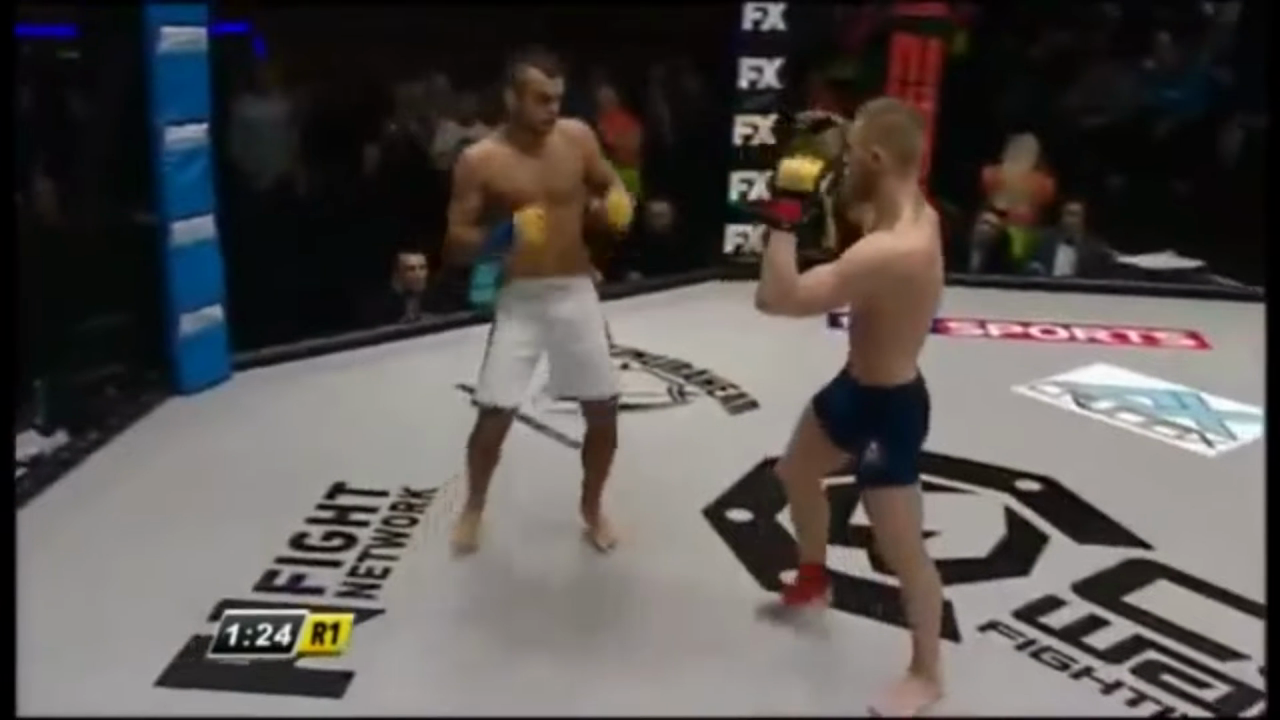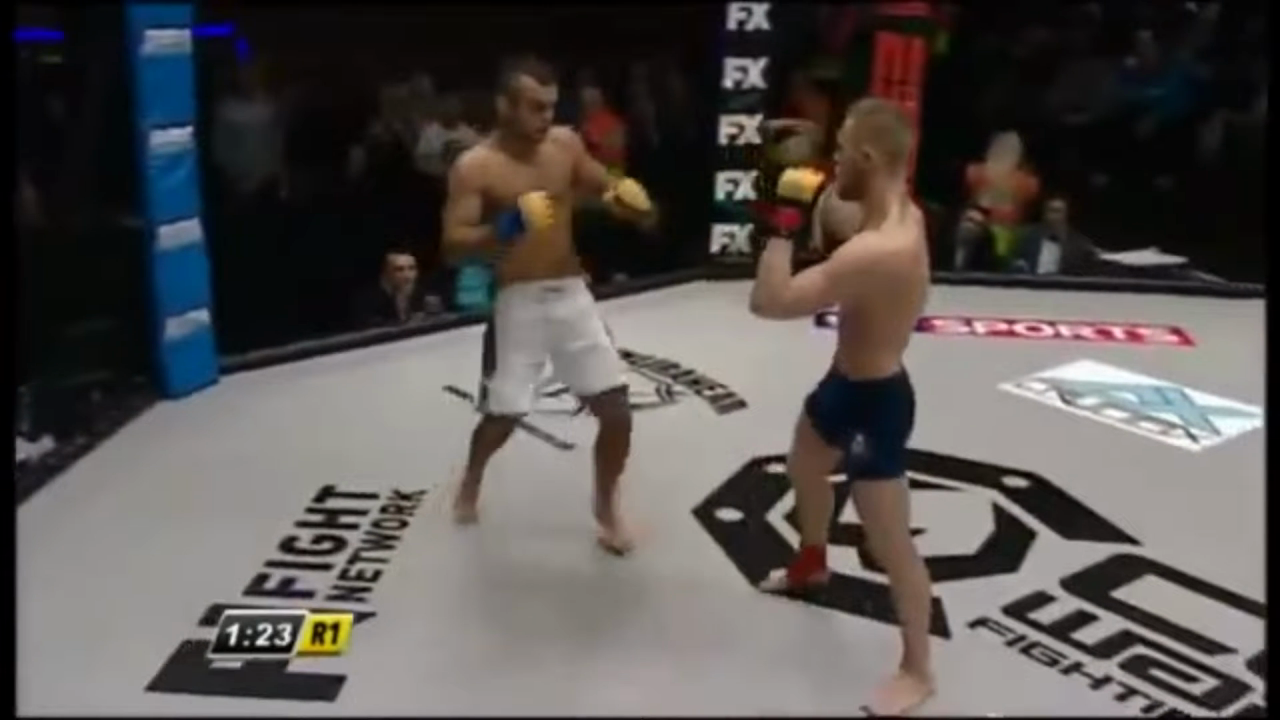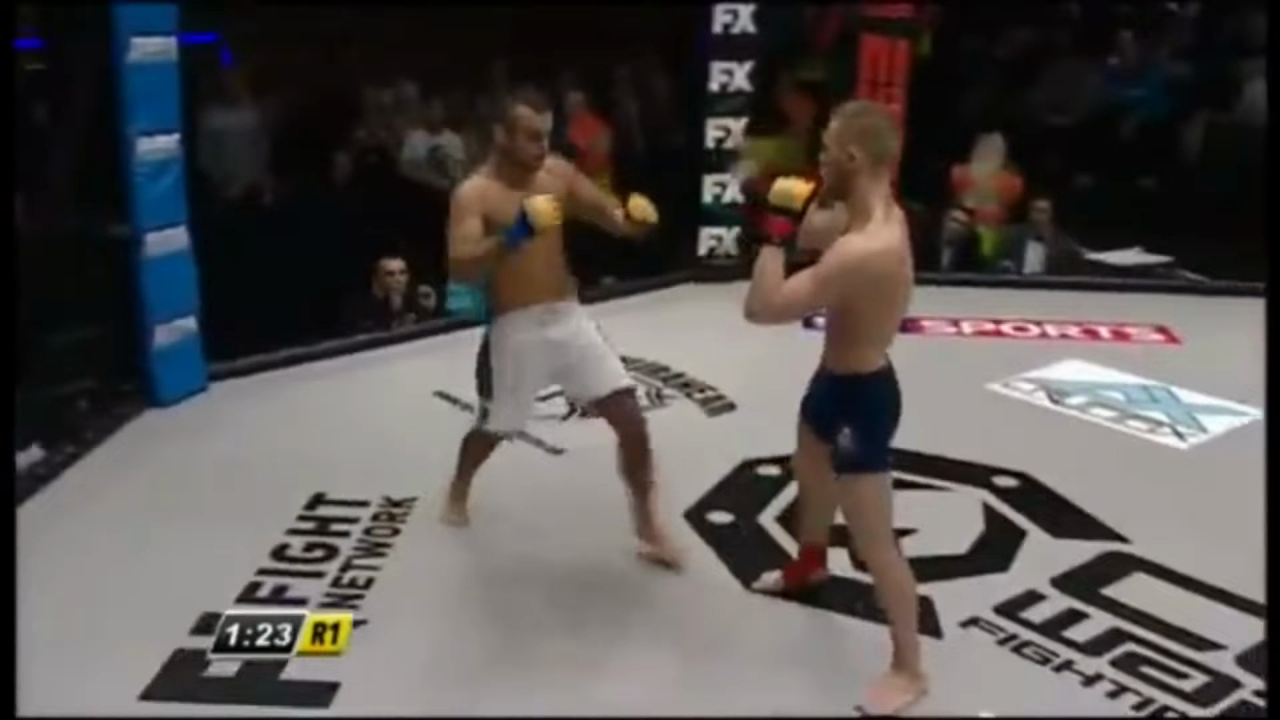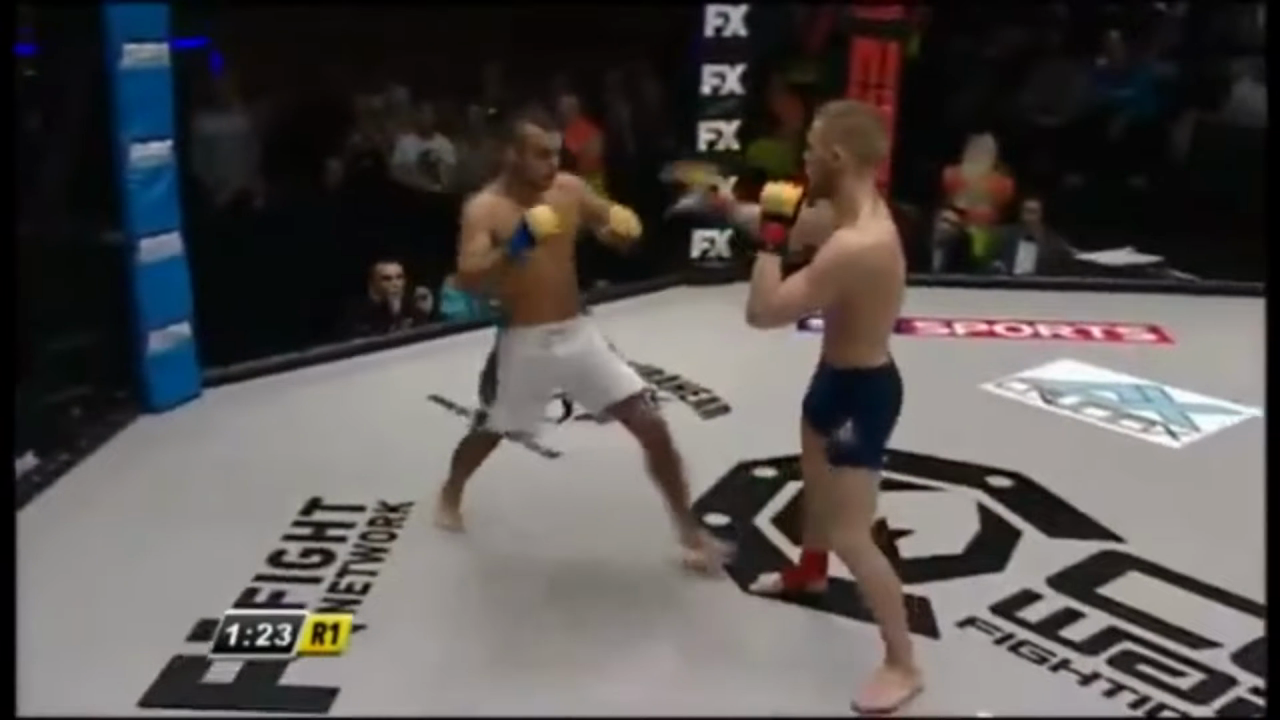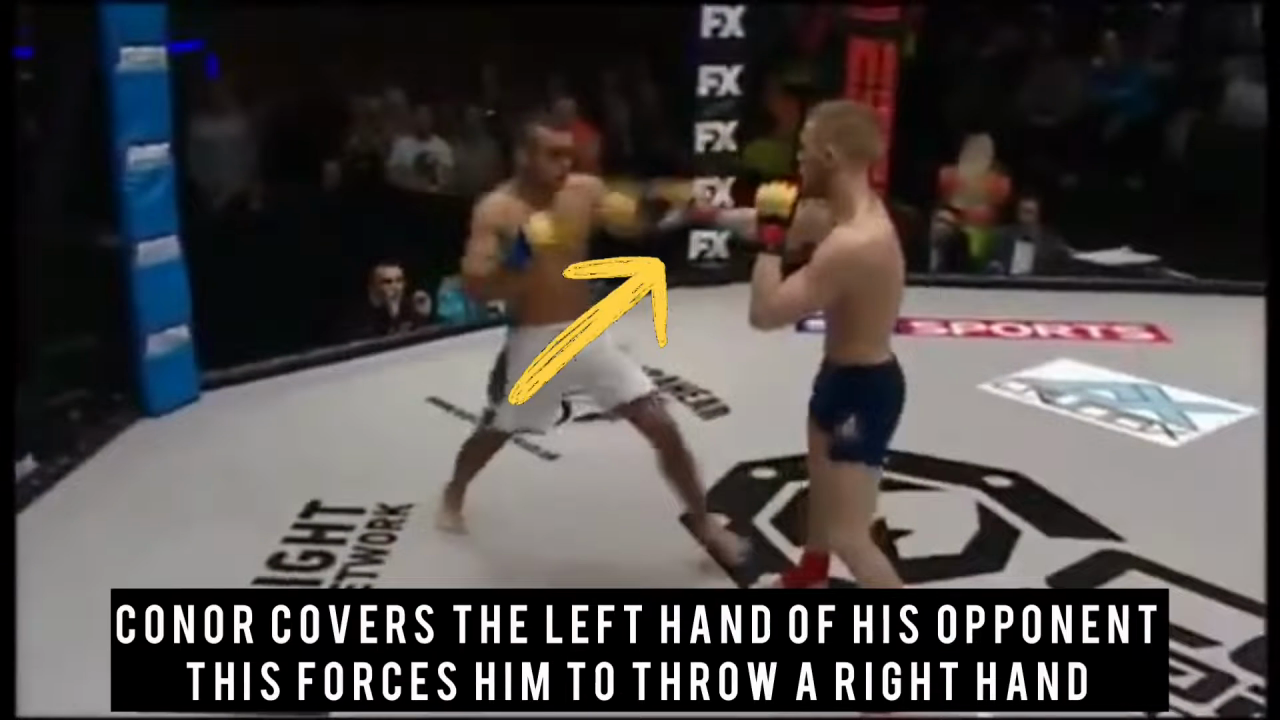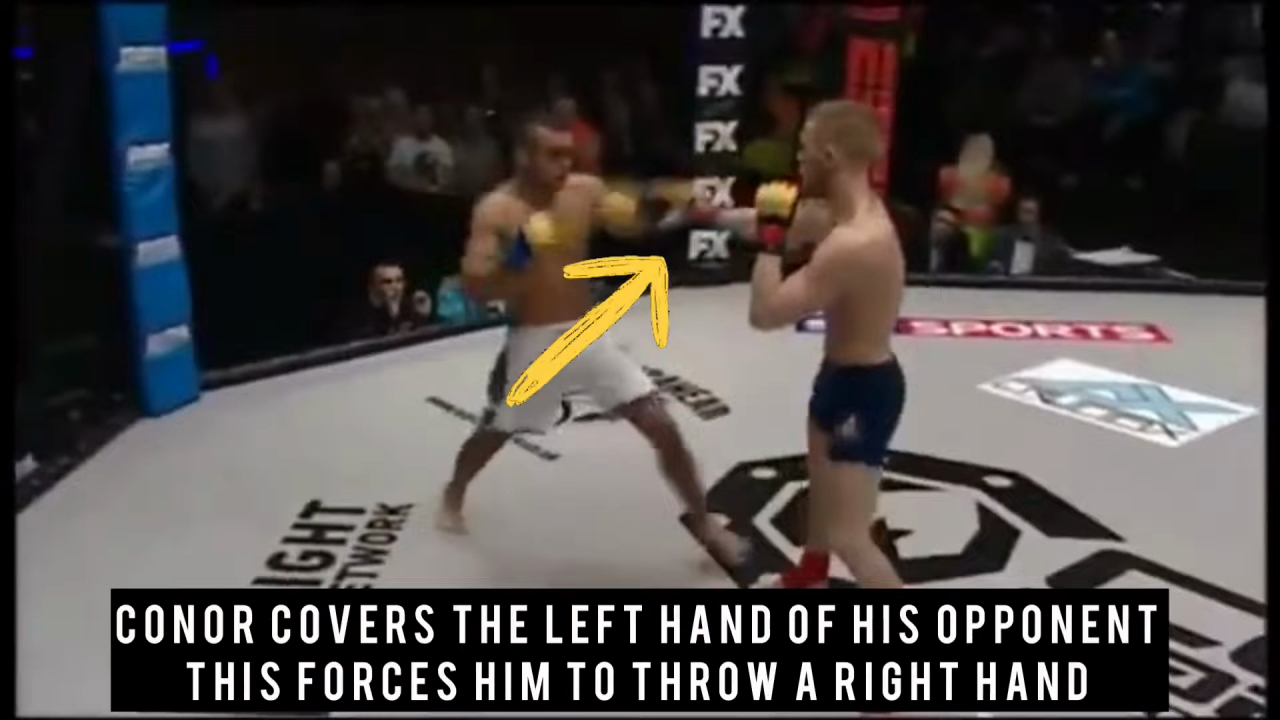
dt=0.4s
person 1, frame 1
left shoulder: (891, 252)
right shoulder: (913, 212)
left elbow: (776, 298)
right elbow: (856, 209)
left wrist: (787, 210)
right wrist: (827, 175)
left hip: (888, 408)
right hip: (855, 386)
left knee: (901, 550)
right knee: (796, 473)
right ankle: (811, 584)
person 1, frame 2
left shoulder: (878, 253)
right shoulder: (900, 214)
left elbow: (768, 301)
right elbow: (840, 222)
left wrist: (784, 219)
right wrist: (807, 200)
left hip: (874, 402)
right hip: (846, 382)
left knee: (890, 545)
right knee: (805, 469)
left ankle: (917, 670)
right ankle: (810, 564)
person 1, frame 3
left shoulder: (864, 251)
right shoulder: (877, 213)
left elbow: (762, 308)
right elbow: (814, 233)
left wrist: (778, 226)
right wrist: (789, 217)
left hip: (861, 397)
right hip: (837, 378)
left knee: (873, 539)
right knee: (810, 472)
left ankle: (908, 669)
right ankle: (809, 565)
person 1, frame 4
left shoulder: (855, 246)
right shoulder: (856, 211)
left elbow: (763, 311)
left wrist: (774, 233)
right wrist: (726, 202)
left hip: (862, 393)
right hip: (838, 374)
left knee: (849, 536)
right knee: (816, 475)
left ankle: (904, 665)
right ankle: (808, 571)
person 1, frame 5
left shoulder: (853, 244)
right shoulder: (848, 207)
left elbow: (764, 313)
right elbow: (778, 221)
left wrist: (771, 235)
right wrist: (714, 213)
left hip: (863, 391)
right hip: (842, 375)
left knee: (847, 536)
right knee: (821, 482)
right ankle: (810, 575)
person 1, frame 6
left shoulder: (853, 244)
right shoulder: (849, 207)
left elbow: (765, 313)
right elbow: (775, 222)
left wrist: (770, 235)
right wrist: (712, 213)
left hip: (864, 390)
right hip: (841, 374)
left knee: (847, 537)
right knee: (821, 483)
right ankle: (809, 575)
person 2, frame 1
left shoulder: (577, 137)
right shoulder: (480, 160)
left elbow: (610, 184)
right elbow: (457, 237)
left wrist: (618, 203)
right wrist: (502, 236)
left hip: (577, 293)
right hip: (520, 300)
left knee: (604, 417)
right knee: (495, 416)
left ankle: (591, 507)
right ankle: (474, 506)
person 2, frame 2
left shoulder: (565, 144)
right shoulder: (474, 167)
left elbow: (605, 188)
right elbow: (455, 246)
left wrist: (628, 200)
right wrist: (507, 226)
left hip: (572, 296)
right hip: (518, 303)
left knee: (617, 412)
right knee: (501, 415)
left ankle: (606, 510)
right ankle: (470, 483)
person 2, frame 3
left shoulder: (558, 172)
right shoulder: (474, 193)
left elbow: (609, 213)
right elbow: (462, 267)
left wrist: (634, 216)
right wrist: (515, 234)
left hip: (570, 318)
right hip: (516, 329)
left knee: (631, 420)
right knee: (493, 429)
left ankle: (647, 526)
right ankle: (458, 491)
person 2, frame 4
left shoulder: (572, 189)
right shoulder: (483, 209)
left elbow: (621, 229)
right elbow: (471, 280)
left wrist: (623, 226)
right wrist: (518, 245)
left hip: (579, 334)
right hip: (524, 342)
left knee: (653, 427)
right knee: (488, 431)
left ankle: (689, 529)
right ankle: (450, 495)
person 2, frame 5
left shoulder: (585, 190)
right shoulder: (494, 210)
left elbow: (637, 223)
right elbow: (475, 285)
left wrist: (647, 212)
right wrist: (517, 257)
left hip: (589, 334)
right hip: (534, 342)
left knee: (662, 427)
right knee: (495, 431)
left ankle: (704, 523)
right ankle: (453, 496)
person 2, frame 6
left shoulder: (585, 190)
right shoulder: (494, 210)
left elbow: (635, 222)
right elbow: (475, 285)
left wrist: (654, 207)
right wrist: (516, 258)
right hip: (534, 342)
left knee: (663, 427)
right knee: (495, 430)
left ankle: (704, 523)
right ankle: (453, 495)
